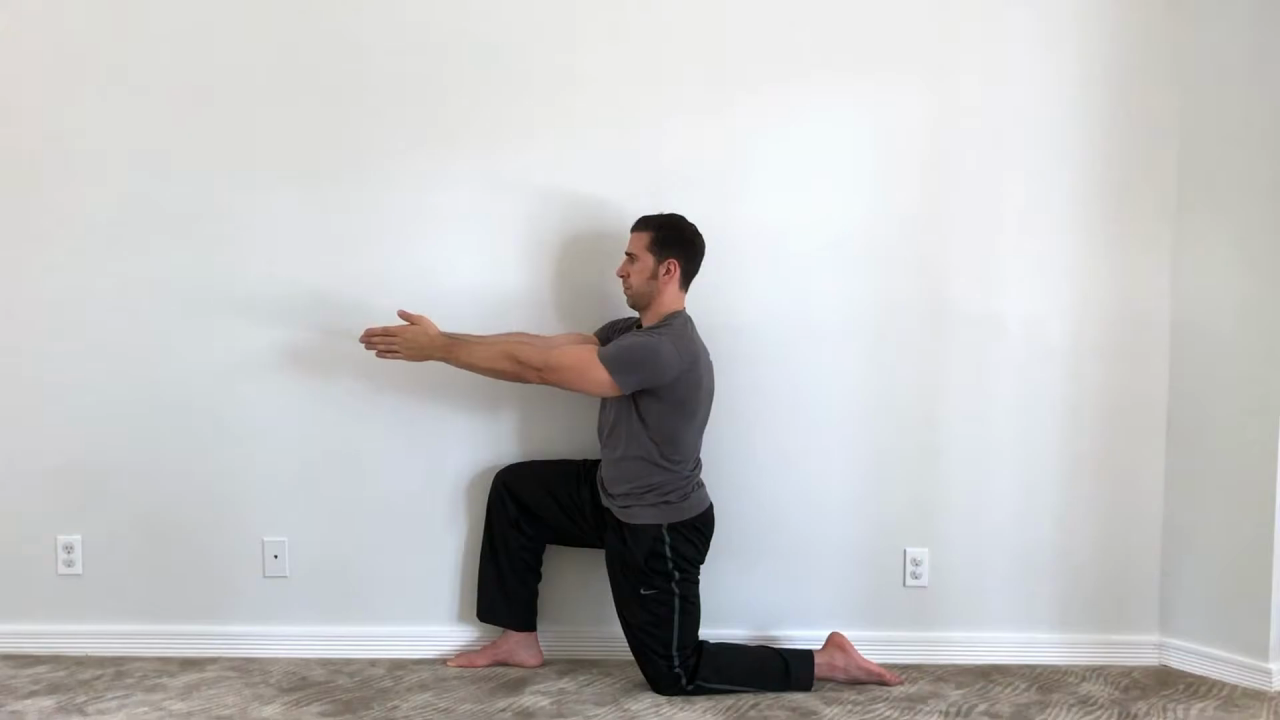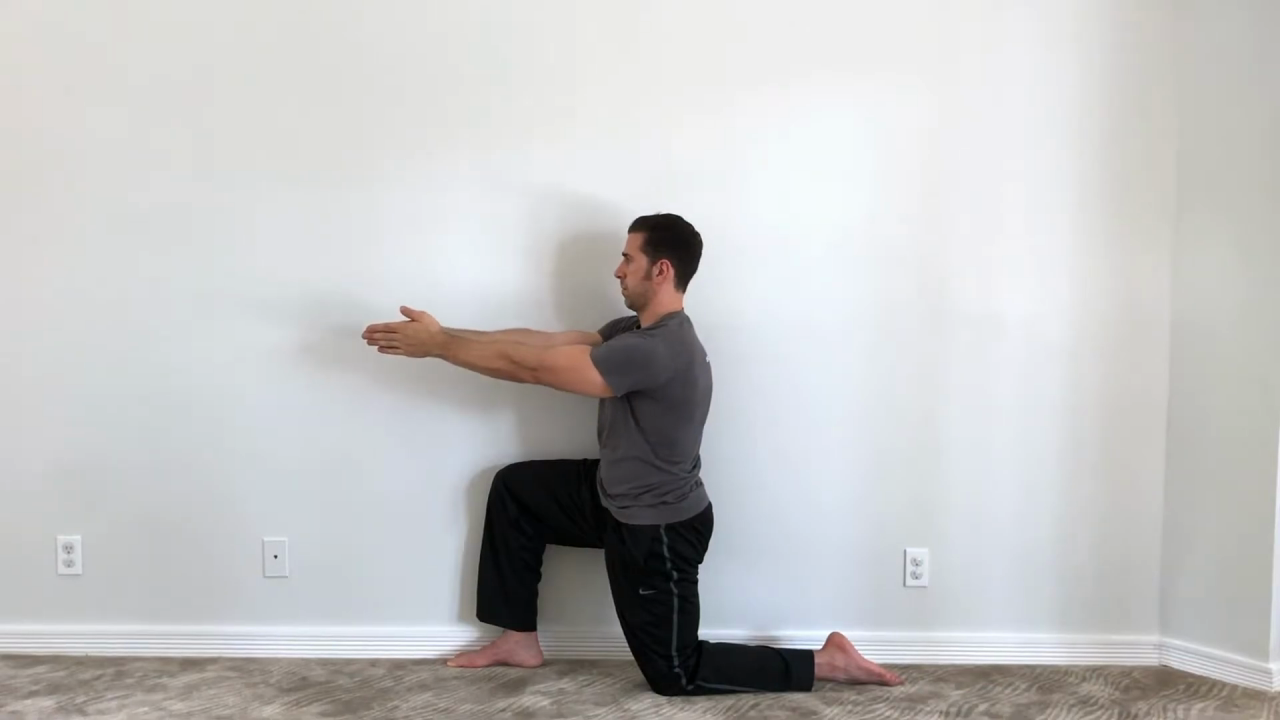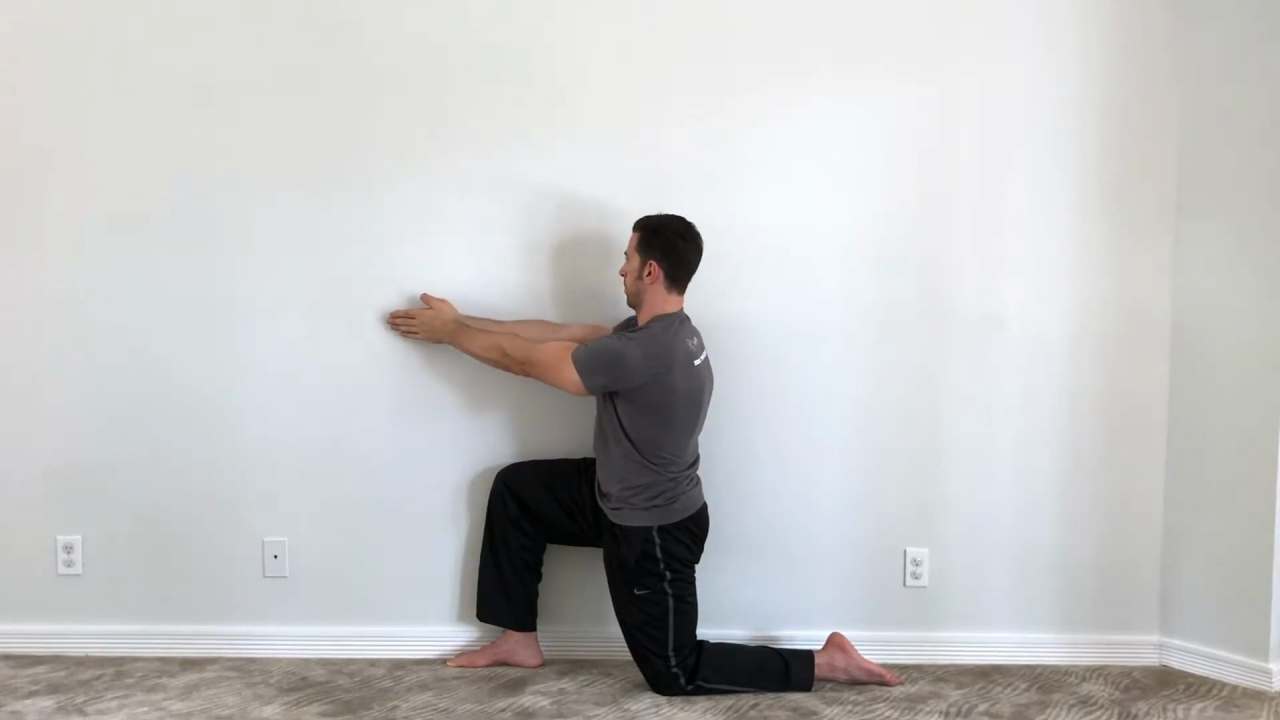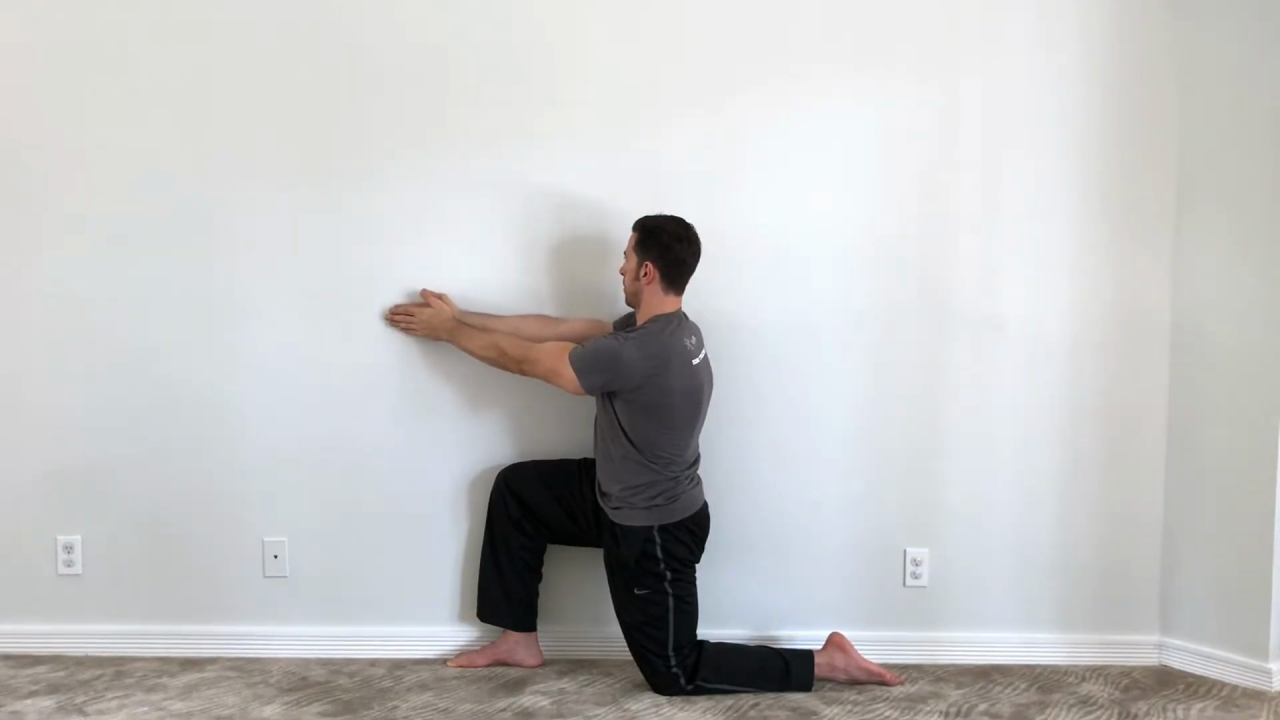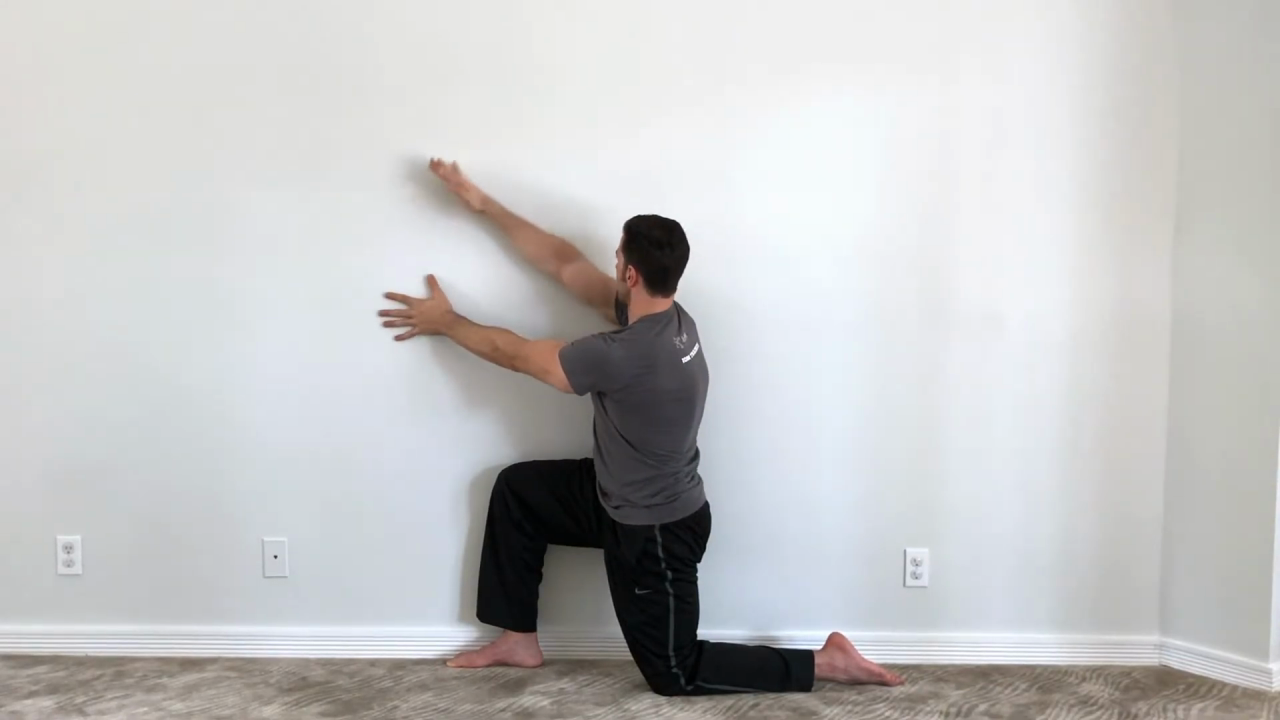
dt=1s
person 1, frame 1
left shoulder: (664, 349)
right shoulder: (633, 331)
left elbow: (537, 367)
right elbow: (541, 345)
left wrist: (438, 348)
right wrist: (442, 338)
left hip: (660, 529)
right hip: (620, 499)
left knee: (673, 674)
right knee: (514, 489)
left ankle: (827, 661)
right ankle: (519, 640)
person 1, frame 2
left shoulder: (658, 351)
right shoulder: (635, 331)
left elbow: (533, 368)
right elbow: (542, 342)
left wrist: (437, 345)
right wrist: (444, 334)
left hip: (658, 529)
right hip: (619, 498)
left knee: (674, 674)
right knee: (513, 489)
left ankle: (827, 661)
right ankle: (519, 640)
person 1, frame 3
left shoulder: (638, 354)
right shoulder: (661, 330)
left elbow: (525, 360)
right elbow: (559, 334)
left wrist: (450, 332)
right wrist: (462, 320)
left hip: (654, 531)
right hip: (626, 500)
left knee: (674, 674)
right knee: (514, 489)
left ankle: (827, 662)
right ankle: (520, 641)
person 1, frame 4
left shoulder: (636, 354)
right shoulder: (662, 327)
left elbow: (525, 359)
right elbow: (559, 330)
left wrist: (449, 331)
right wrist: (460, 316)
left hip: (655, 531)
right hip: (626, 500)
left knee: (675, 673)
right knee: (515, 489)
left ankle: (825, 661)
right ankle: (520, 640)
person 1, frame 5
left shoulder: (624, 356)
right shoulder: (664, 316)
left elbow: (517, 354)
right elbow: (564, 264)
left wrist: (445, 322)
right wrist: (482, 204)
left hip: (655, 531)
right hip: (626, 501)
left knee: (675, 673)
right knee: (517, 488)
left ankle: (824, 661)
right ankle: (520, 639)
